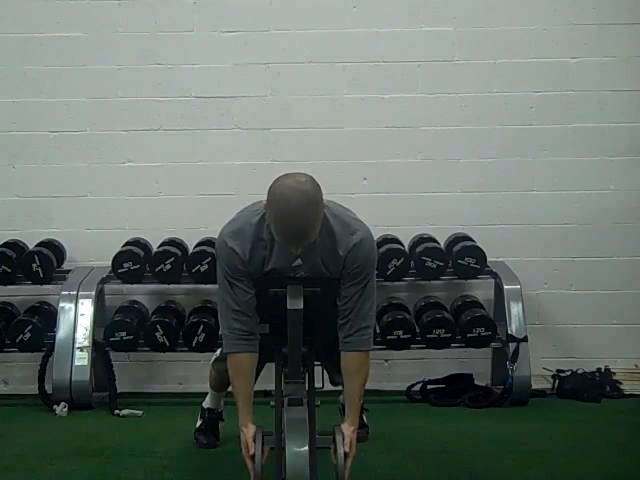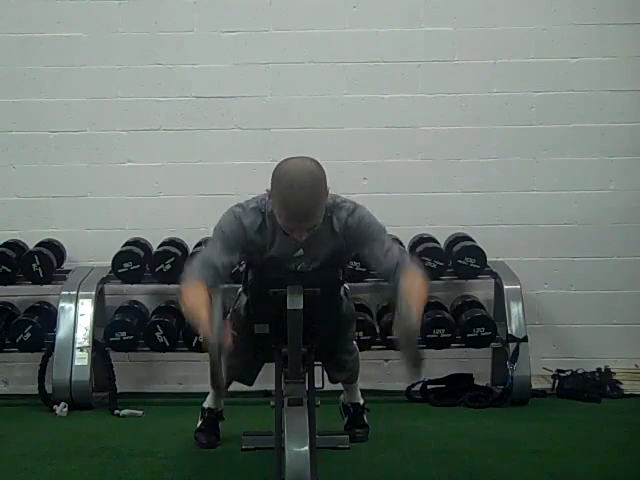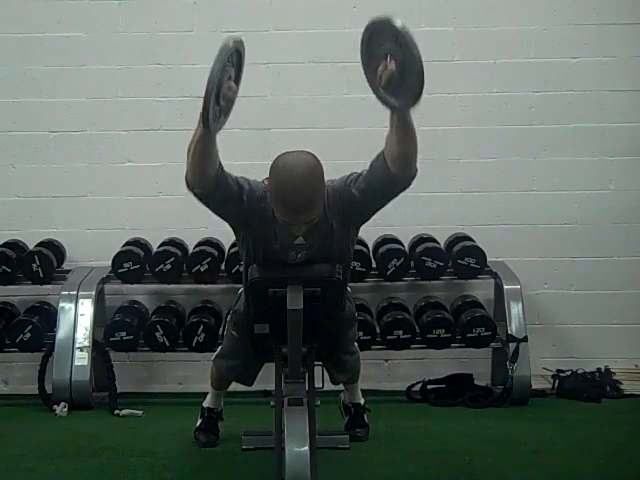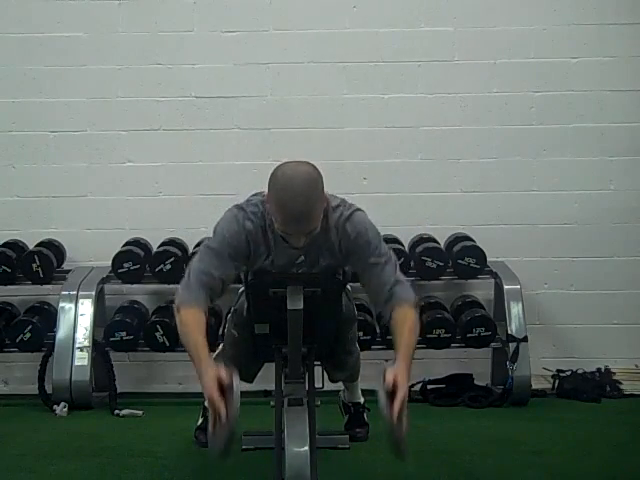
dt=0.5s
person 1, frame 1
left shoulder: (355, 239)
right shoulder: (235, 238)
left elbow: (356, 332)
right elbow: (239, 333)
left wrist: (351, 420)
right wrist: (246, 422)
right hip: (258, 307)
right knee: (228, 357)
left ankle: (348, 405)
right ankle: (211, 407)
person 1, frame 2
left shoulder: (351, 219)
right shoulder: (243, 220)
left elbow: (397, 264)
right elbow: (200, 272)
left wrist: (411, 310)
right wrist: (205, 320)
left knee: (345, 362)
right knee: (230, 358)
left ankle: (353, 402)
right ankle: (212, 406)
person 1, frame 3
left shoulder: (344, 201)
right shoulder: (249, 202)
left elbow: (401, 172)
right elbow: (199, 182)
left wrist: (399, 108)
left knee: (346, 364)
right knee: (229, 364)
left ankle: (353, 401)
right ankle: (212, 407)
person 1, frame 4
left shoulder: (350, 223)
right shoulder: (242, 221)
left elbow: (396, 292)
right elbow: (190, 294)
left wrist: (402, 366)
right wrist: (205, 369)
left knee: (345, 360)
right knee: (229, 360)
left ankle: (353, 400)
right ankle: (211, 406)
